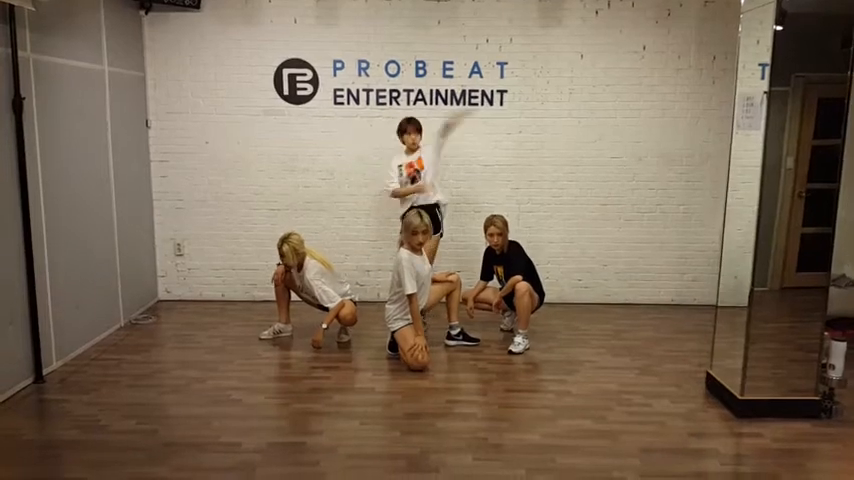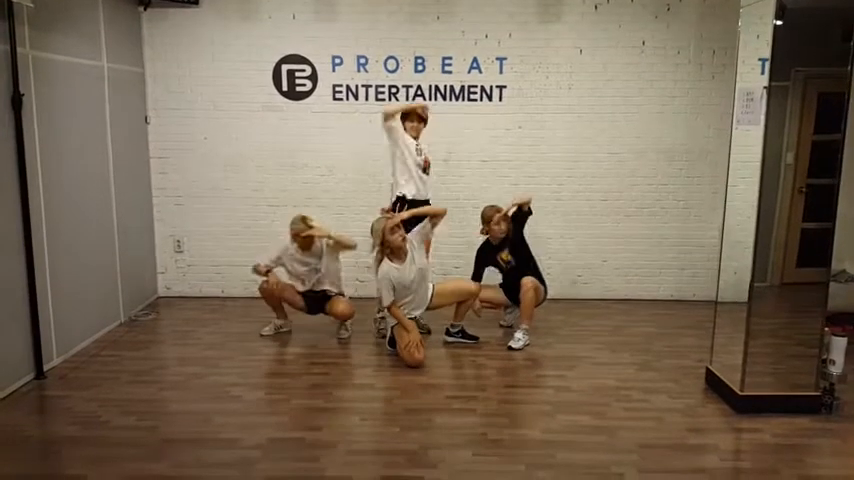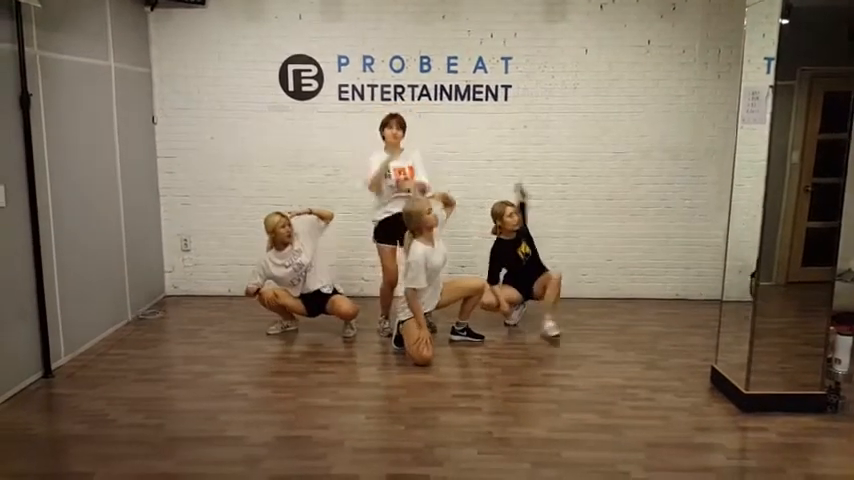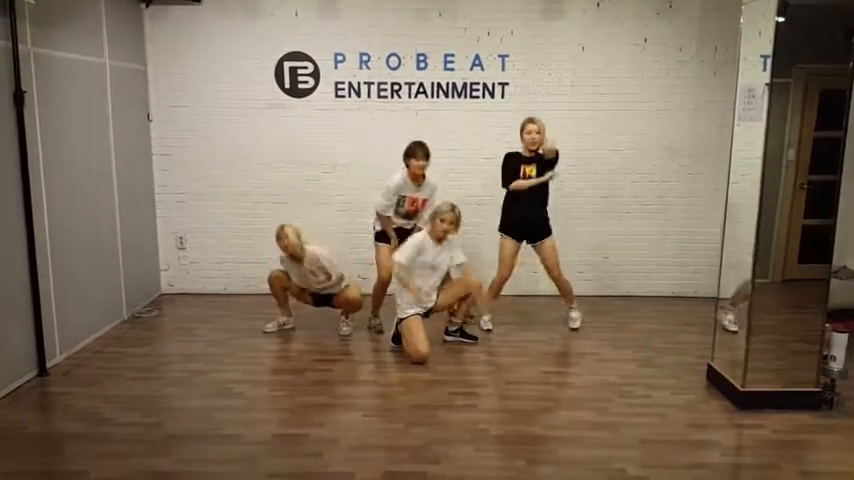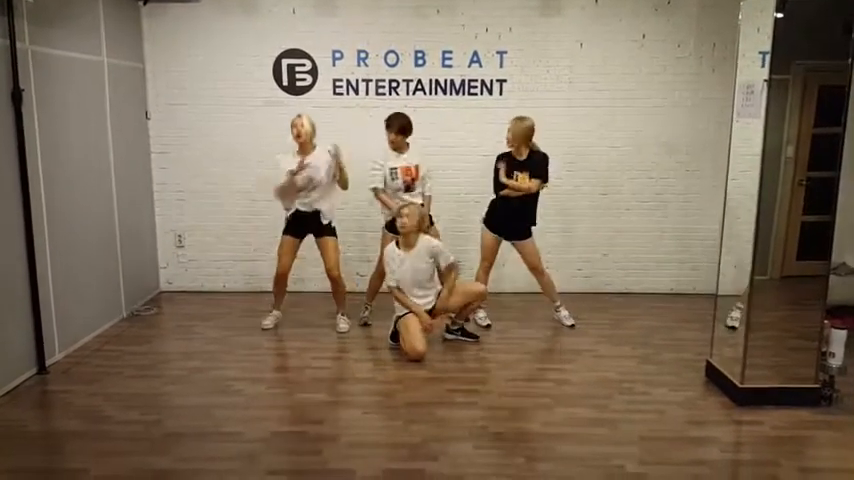
dt=0.7s
person 1, frame 1
left shoulder: (431, 151)
right shoulder: (397, 162)
left elbow: (447, 130)
right elbow: (393, 191)
left wrist: (456, 118)
right wrist: (413, 189)
left hip: (431, 209)
right hip: (409, 212)
person 1, frame 2
left shoulder: (420, 146)
right shoulder: (398, 138)
right elbow: (387, 114)
right wrist: (413, 107)
left hip: (422, 205)
right hip: (405, 204)
right ankle: (382, 314)
person 1, frame 3
left shoulder: (414, 158)
right shoulder: (376, 159)
left elbow: (423, 186)
right elbow: (373, 188)
left wrist: (411, 185)
right wrist: (384, 165)
right hip: (386, 221)
right knee: (390, 278)
right ankle: (384, 318)
person 1, frame 4
left shoulder: (431, 187)
right shoulder: (396, 183)
left elbow: (422, 219)
right elbow: (382, 213)
right wrist: (393, 239)
left hip: (410, 231)
right hip: (386, 231)
right knee: (385, 276)
right ankle: (374, 316)
person 1, frame 5
left shoulder: (416, 157)
right shoulder: (383, 158)
left elbow: (427, 189)
right elbow: (376, 189)
left wrist: (427, 216)
right wrist: (394, 208)
right hip: (395, 215)
right knee: (383, 266)
right ankle: (367, 307)
person 2, frame 1
left shoulder: (514, 249)
right shoulder: (489, 252)
left elbow: (517, 278)
right elbow: (484, 280)
left wrist: (499, 296)
right wrist: (471, 298)
left hip: (531, 297)
right hip: (508, 295)
left knee: (521, 287)
right knee: (466, 296)
left ankle: (522, 337)
right ankle: (509, 313)
person 2, frame 2
left shoulder: (514, 229)
right shoulder: (484, 250)
left elbow: (527, 201)
right elbow: (476, 279)
left wrist: (509, 208)
right wrist: (474, 300)
left hip: (534, 289)
right hip: (509, 290)
left knee: (527, 281)
left ankle: (523, 333)
right ankle: (511, 308)
person 2, frame 3
left shoulder: (520, 226)
right shoulder: (498, 248)
left elbow: (522, 203)
right elbow: (492, 280)
left wrist: (520, 193)
right wrist: (502, 301)
left hip: (537, 279)
right hip: (515, 286)
left knee: (555, 277)
right knee: (485, 302)
left ankle: (548, 321)
right ankle: (517, 305)
person 2, frame 4
left shoulder: (545, 159)
right shoulder: (511, 158)
left elbow: (552, 152)
right elbow: (512, 185)
right wrist: (542, 179)
left hip: (539, 225)
right hip: (512, 225)
left knee: (556, 274)
right knee: (503, 275)
left ankle: (573, 309)
right ankle: (486, 313)
person 2, frame 5
left shoulder: (540, 158)
right shoulder: (502, 160)
left elbow: (534, 186)
right elbow: (502, 191)
left wrist: (508, 182)
right wrist: (525, 188)
left hip: (521, 222)
right hip: (495, 219)
left knee: (537, 269)
right knee: (485, 266)
left ankle: (559, 309)
right ankle: (479, 309)
person 3, frame 1
left shoulder: (419, 250)
right shoulder: (405, 258)
right elbow: (411, 300)
left wrist: (435, 277)
right wrist: (420, 335)
left hip: (419, 303)
right hip: (401, 315)
left knee: (454, 280)
right knee: (419, 363)
left ankle: (454, 333)
right ankle: (399, 341)
person 3, frame 2
left shoulder: (415, 239)
right shoulder: (385, 271)
left elbow: (441, 211)
right elbow: (390, 306)
left wrist: (409, 213)
right wrist: (411, 331)
left hip: (425, 295)
right hip: (404, 312)
left knee: (473, 289)
right knee: (415, 360)
left ankle: (454, 330)
right ankle: (397, 335)
person 3, frame 3
left shoulder: (435, 228)
right shoulder: (417, 253)
left elbow: (451, 205)
right elbow: (412, 293)
left wrist: (443, 196)
right wrist: (422, 327)
left hip: (435, 294)
right hip: (413, 308)
left knee: (479, 285)
right knee: (423, 357)
left ankle: (459, 329)
right ankle: (404, 332)
person 3, frame 4
left shoulder: (451, 242)
right shoulder: (419, 240)
left elbow: (463, 270)
right elbow: (398, 268)
left wrist: (478, 295)
right wrist: (413, 288)
left hip: (434, 297)
right hip: (411, 304)
left knee: (475, 285)
right knee: (420, 355)
left ankle: (453, 329)
right ankle: (403, 328)
person 3, frame 5
left shoulder: (431, 244)
right shoulder: (390, 251)
left elbow: (453, 269)
right elbow: (394, 289)
left wrist: (444, 299)
right wrist: (420, 313)
left hip: (434, 297)
right hip: (409, 306)
left knee: (479, 290)
right knee: (417, 352)
left ankle: (454, 328)
right ankle: (400, 327)
person 4, frame 1
left shoulder: (311, 274)
right shoulder: (300, 258)
left elbow: (337, 303)
right elbow: (287, 265)
left wrist: (321, 329)
right wrist: (281, 266)
left hip: (341, 299)
right hip: (318, 296)
left knee: (347, 317)
right knee: (280, 278)
left ankle: (344, 328)
right ankle: (284, 325)
person 4, frame 2
left shoulder: (326, 243)
right shoulder: (287, 250)
left elbow: (352, 245)
right elbow: (258, 268)
left wrist: (328, 235)
right wrist: (269, 273)
left hip: (330, 295)
right hip: (305, 296)
left knee: (344, 311)
right knee: (266, 288)
left ankle: (344, 321)
right ankle: (282, 320)
person 4, frame 3
left shoulder: (304, 236)
right shoulder: (267, 261)
left elbow: (329, 215)
right elbow: (249, 289)
left wrist: (305, 211)
right wrist: (260, 291)
left hip: (325, 293)
right hip: (301, 301)
left knee: (349, 311)
right knee: (265, 296)
left ankle: (348, 321)
right ankle: (289, 320)
person 4, frame 4
left shoulder: (318, 254)
right shoulder: (285, 260)
left elbow: (337, 278)
right wrist: (292, 284)
left hip: (335, 292)
right hip: (312, 294)
left knee: (355, 298)
right knee: (275, 277)
left ankle: (345, 318)
right ankle: (286, 317)
person 4, frame 5
left shoulder: (327, 156)
right shoulder: (288, 160)
left elbow: (344, 186)
right elbow: (280, 195)
left wrist: (340, 164)
right wrist: (294, 172)
left hip: (321, 217)
right hip: (296, 217)
left knee: (334, 273)
right knee: (281, 271)
left ankle: (342, 315)
right ankle: (275, 311)
